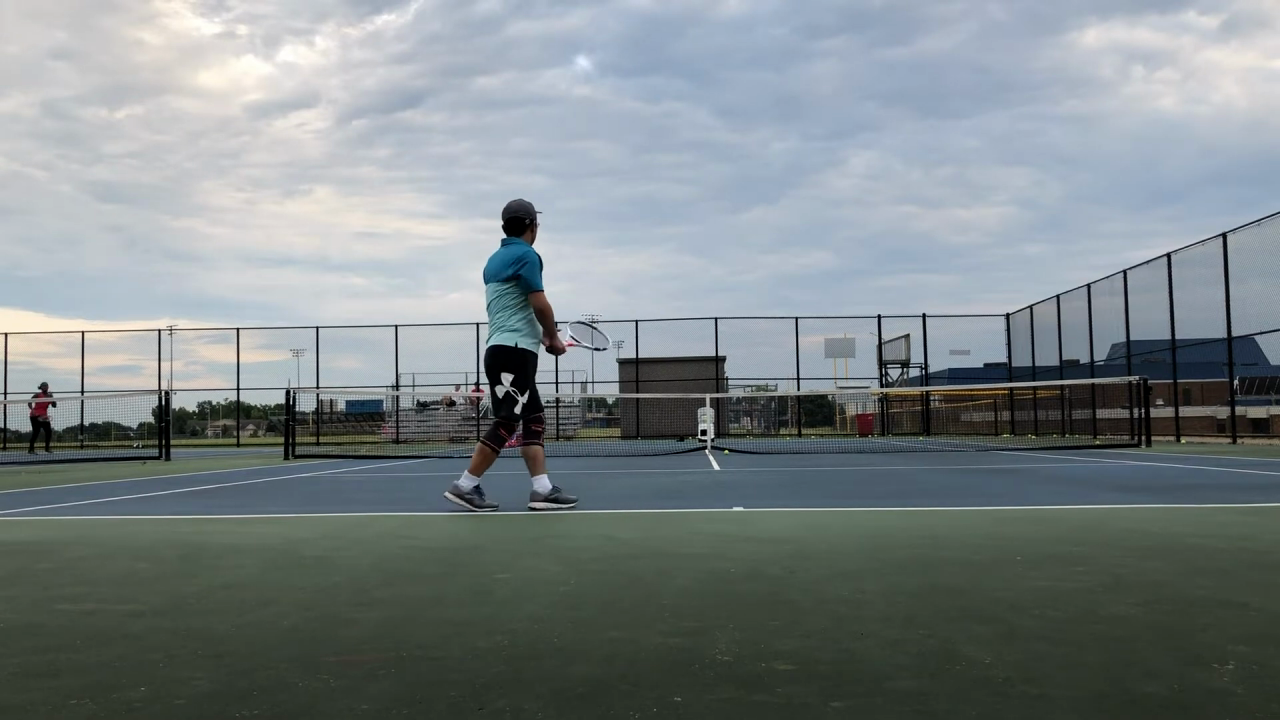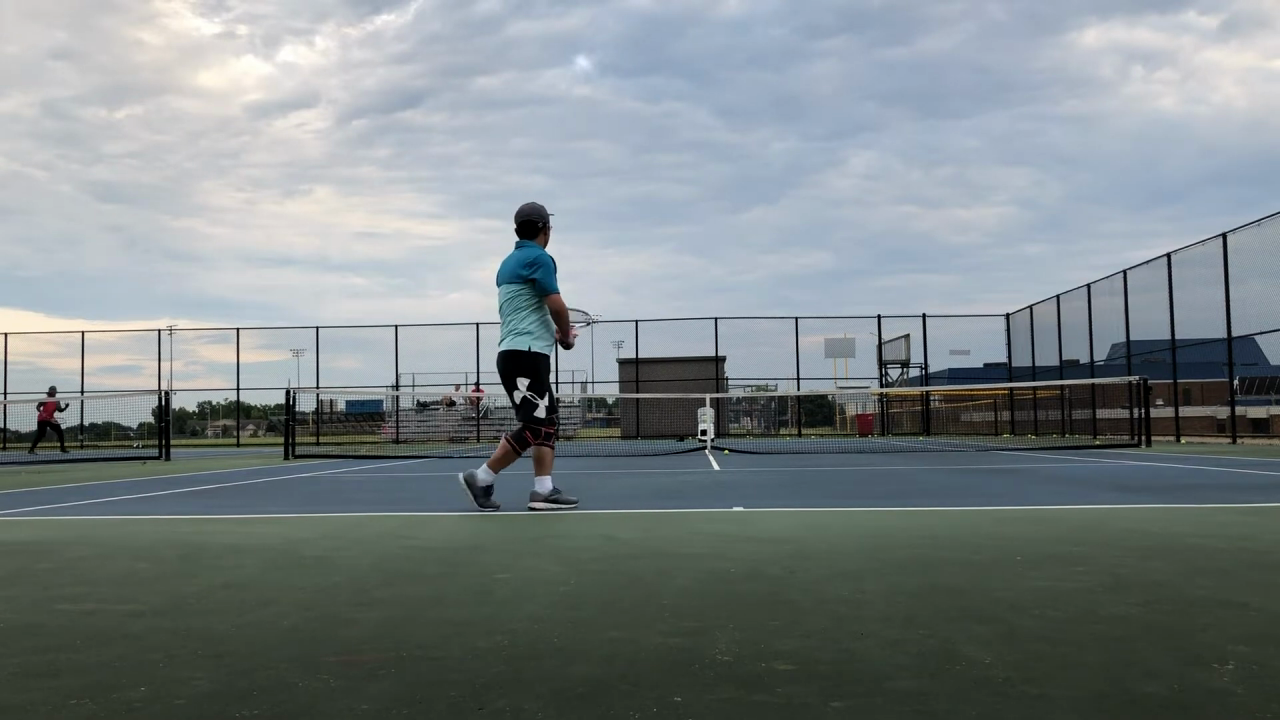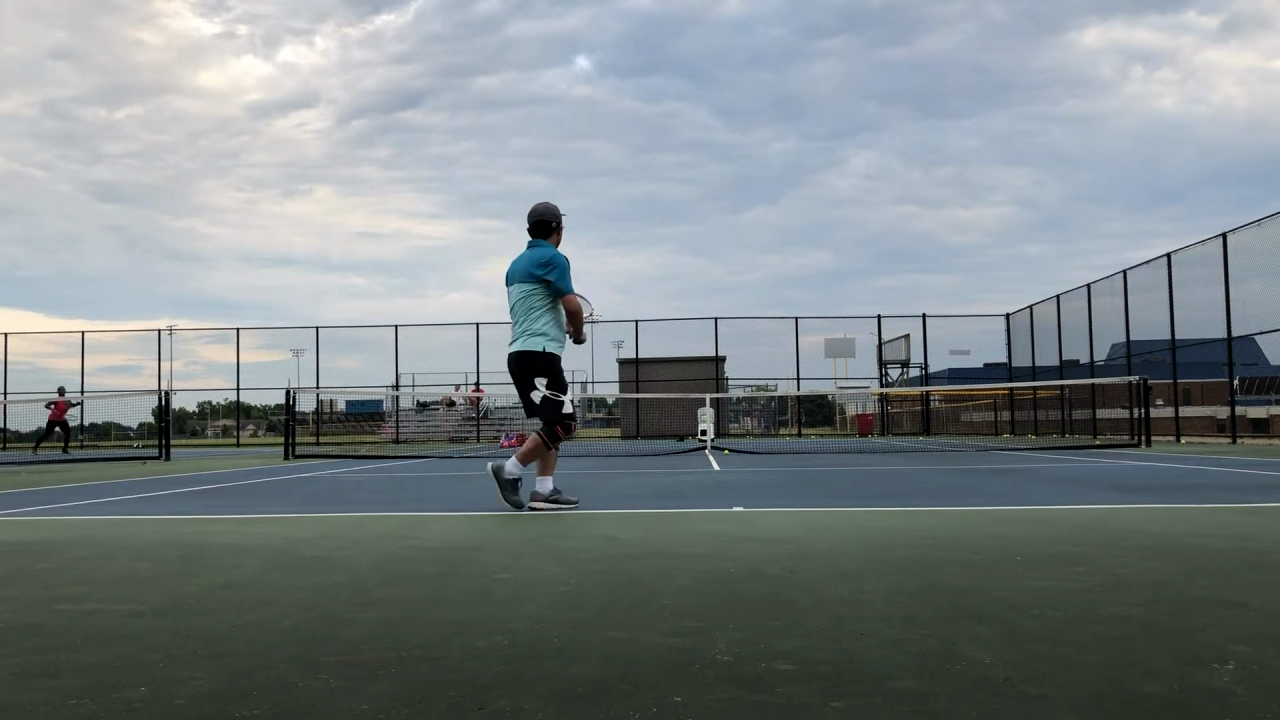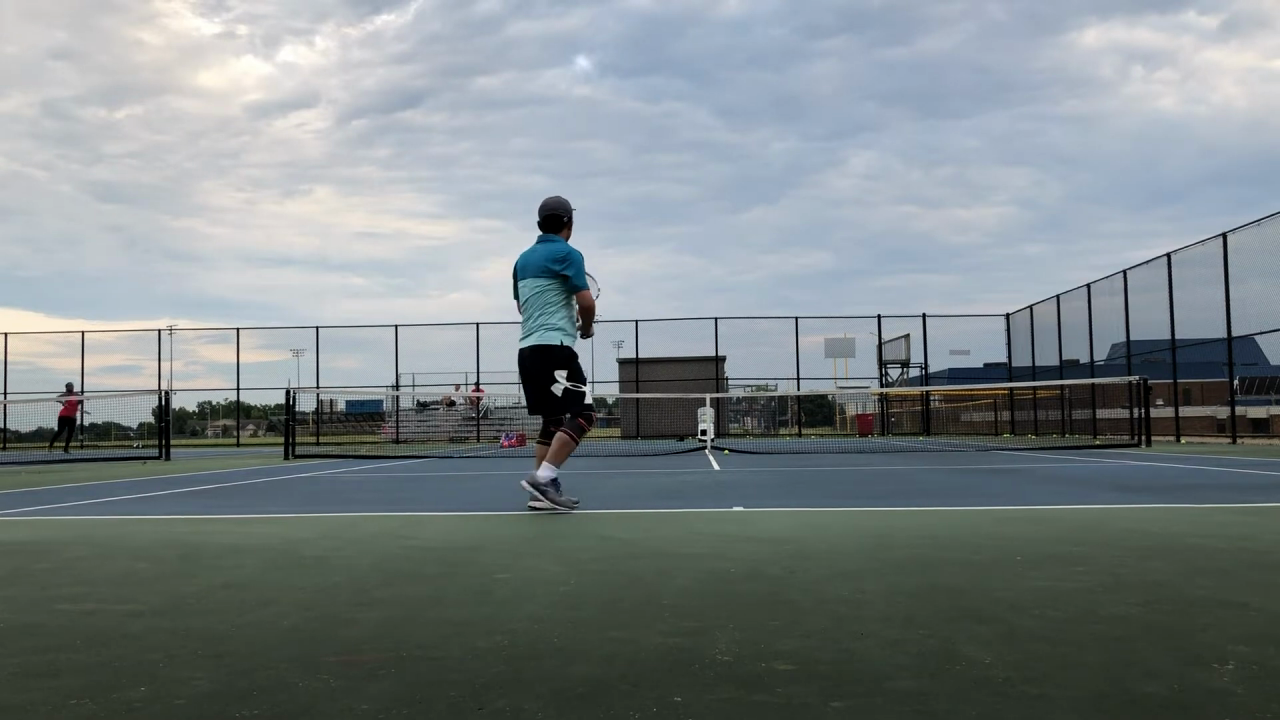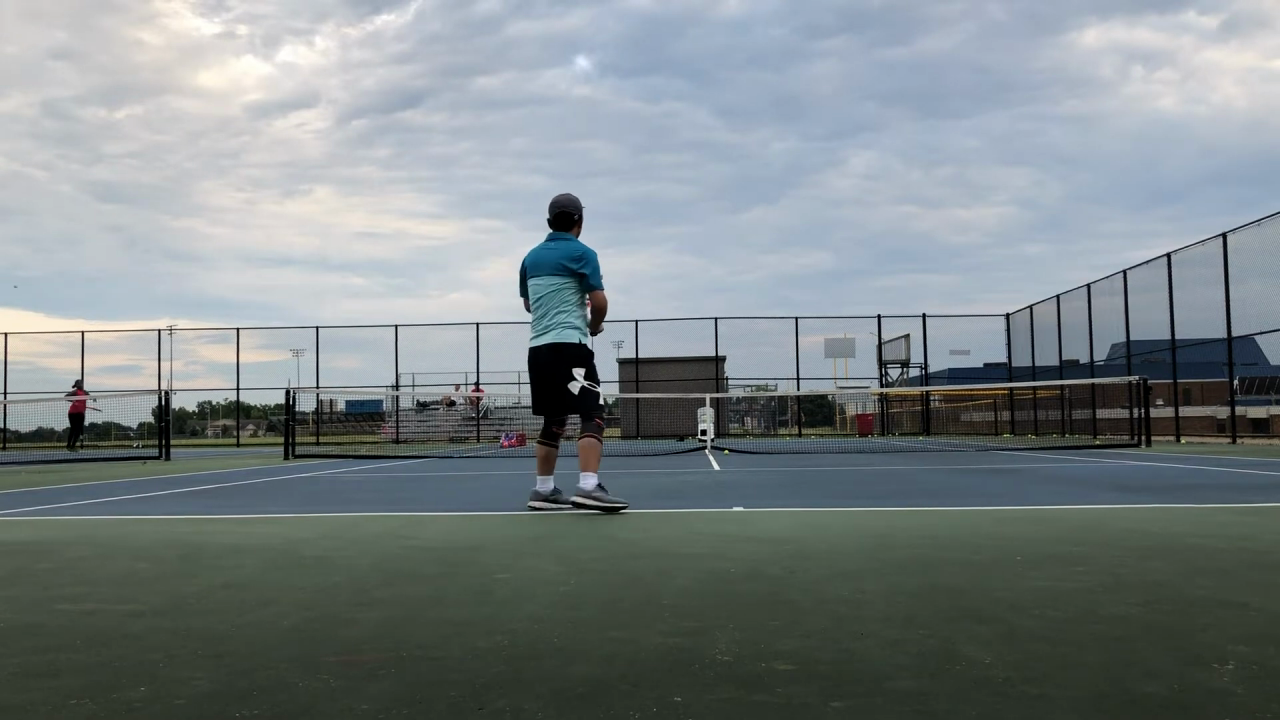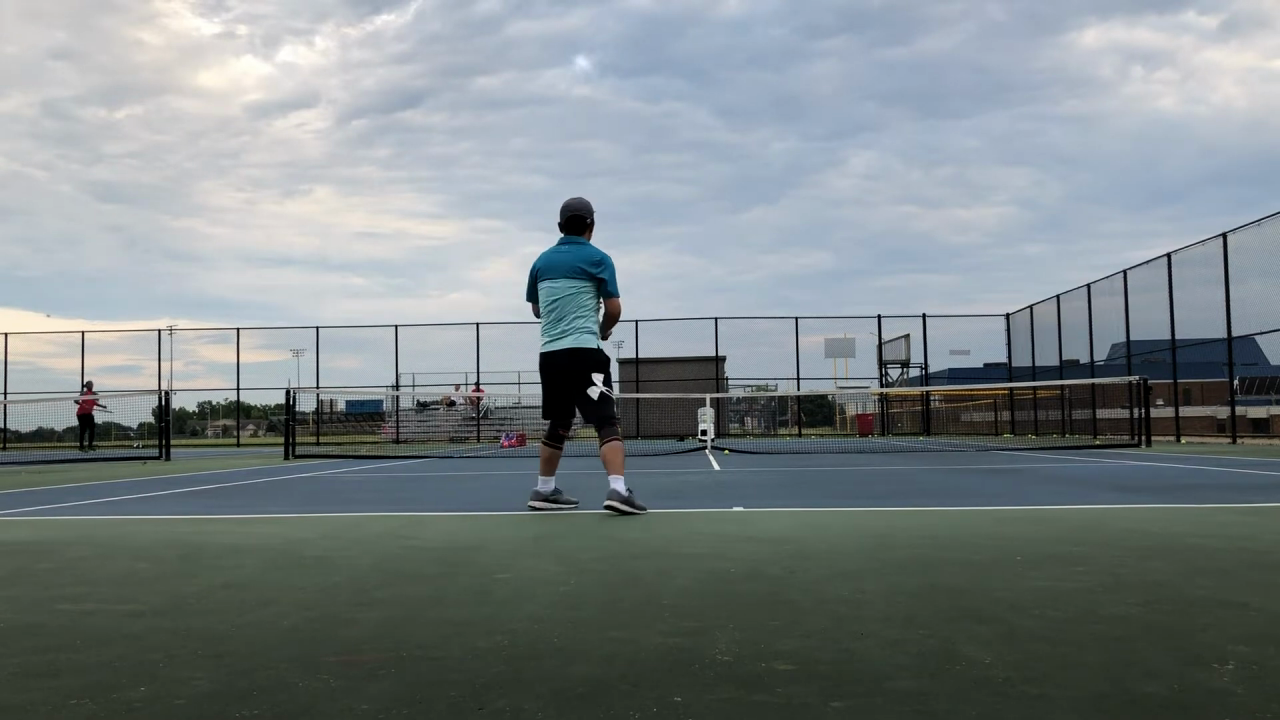
dt=0.1s
person 1, frame 1
left shoulder: (494, 259)
right shoulder: (526, 255)
right elbow: (540, 302)
left wrist: (541, 333)
right wrist: (552, 335)
left hip: (505, 351)
right hip: (513, 351)
left knee: (533, 420)
right knee: (506, 424)
left ankle: (543, 490)
right ankle: (465, 487)
person 1, frame 2
left shoulder: (508, 262)
right shoulder: (540, 258)
right elbow: (556, 304)
left wrist: (554, 330)
right wrist: (565, 332)
left hip: (514, 353)
right hip: (526, 354)
left knee: (546, 422)
right knee: (533, 427)
left ankle: (544, 490)
right ankle: (480, 478)
person 1, frame 3
left shoulder: (517, 263)
right shoulder: (553, 259)
right elbow: (571, 305)
left wrist: (561, 326)
right wrist: (578, 331)
left hip: (520, 353)
right hip: (538, 354)
left knee: (551, 423)
right knee: (561, 423)
left ankle: (545, 491)
right ankle: (508, 470)
person 1, frame 4
left shoulder: (523, 258)
right shoulder: (568, 254)
right elbow: (585, 301)
right wrist: (586, 325)
left hip: (529, 349)
right hip: (553, 348)
left knee: (554, 420)
right knee: (582, 414)
left ankle: (544, 489)
right ankle: (543, 477)
person 1, frame 5
left shoulder: (531, 257)
right shoulder: (582, 254)
right elbow: (599, 302)
right wrist: (594, 325)
left hip: (538, 349)
right hip: (567, 347)
left knee: (554, 422)
right knee: (592, 417)
left ankle: (544, 490)
right ankle: (588, 487)
person 1, frame 6
left shoulder: (542, 260)
right shoulder: (598, 258)
right elbow: (614, 308)
right wrist: (603, 330)
left hip: (549, 354)
right hip: (583, 352)
left knee: (559, 425)
right knee: (607, 423)
left ankle: (544, 490)
right ankle: (617, 490)
